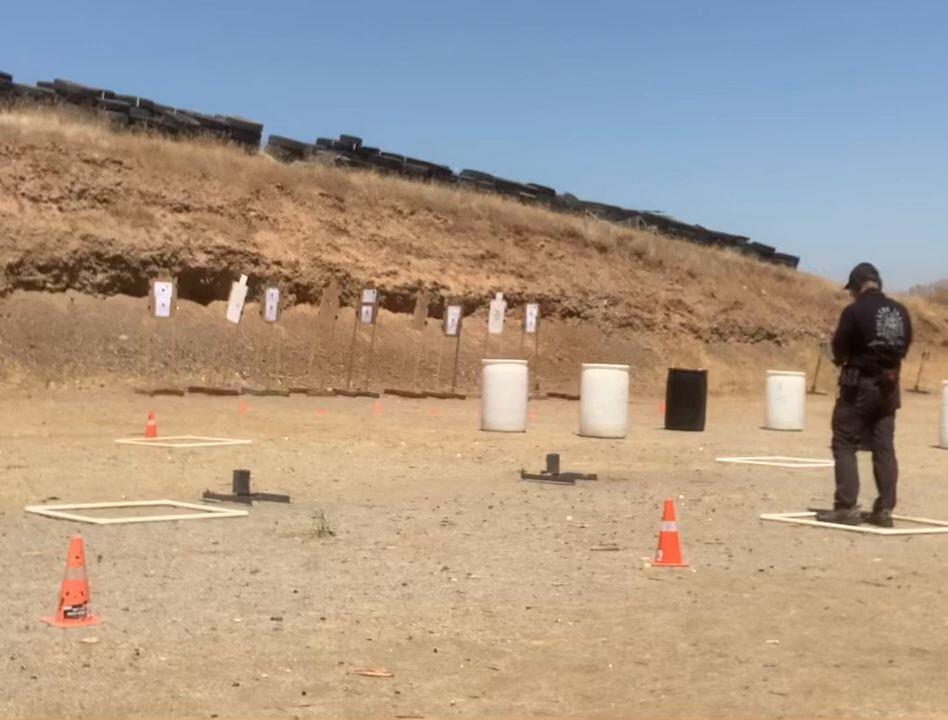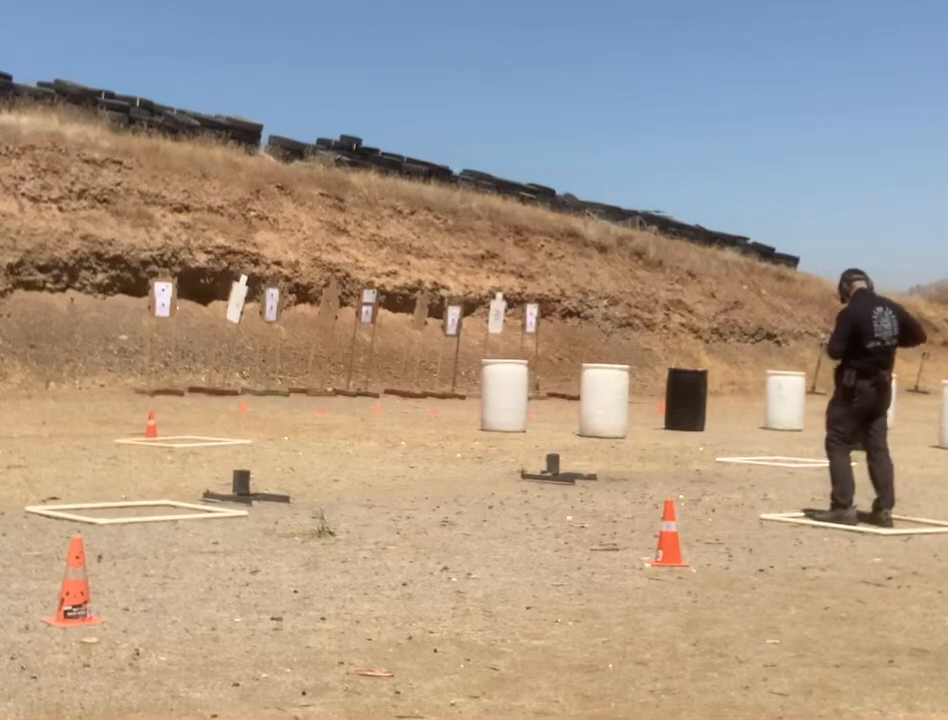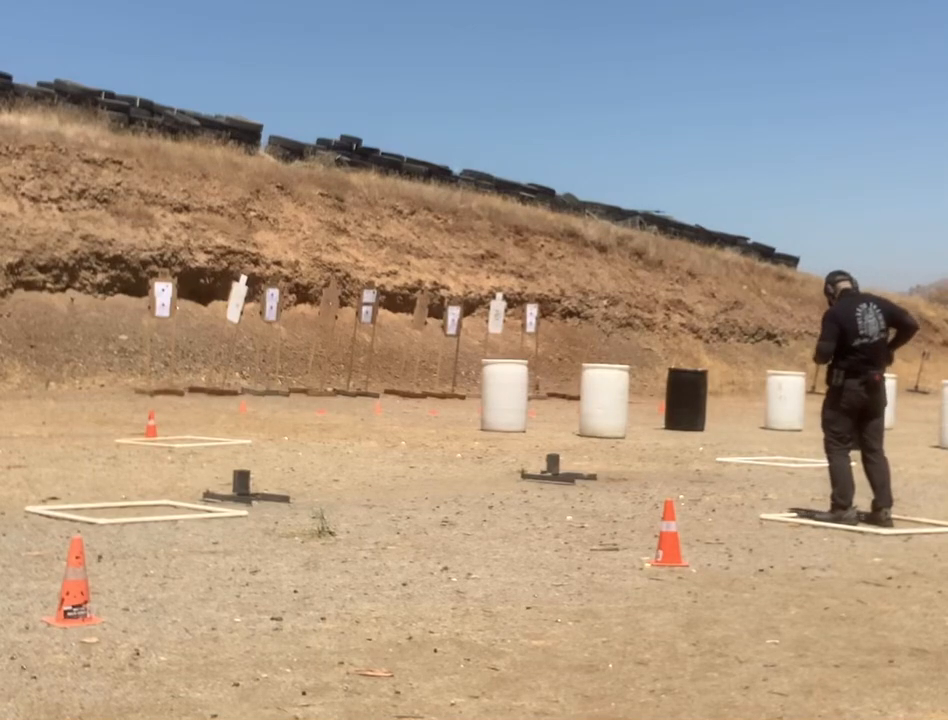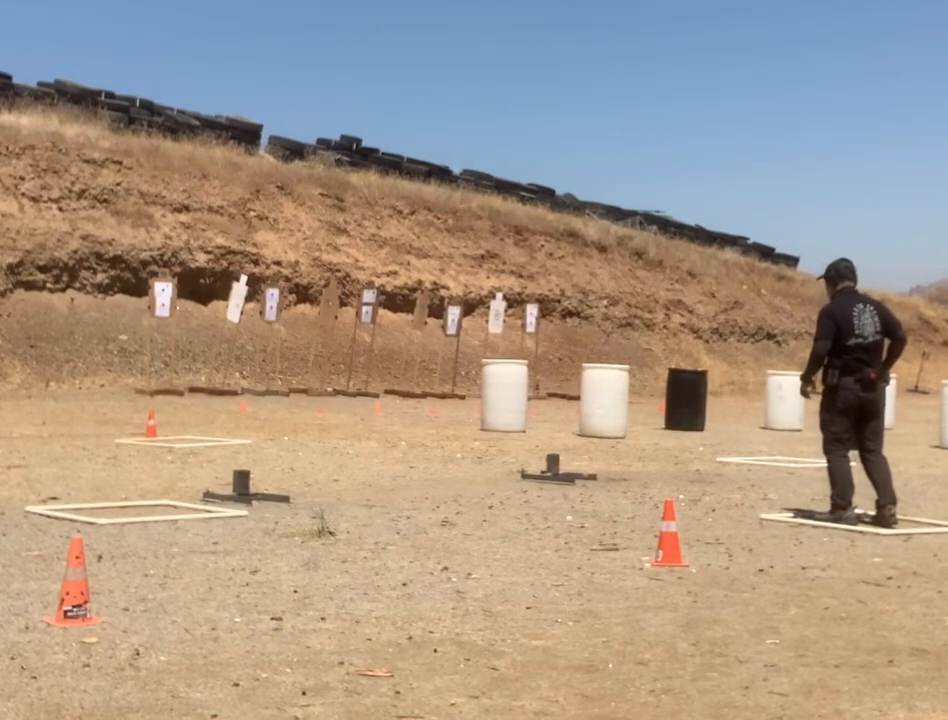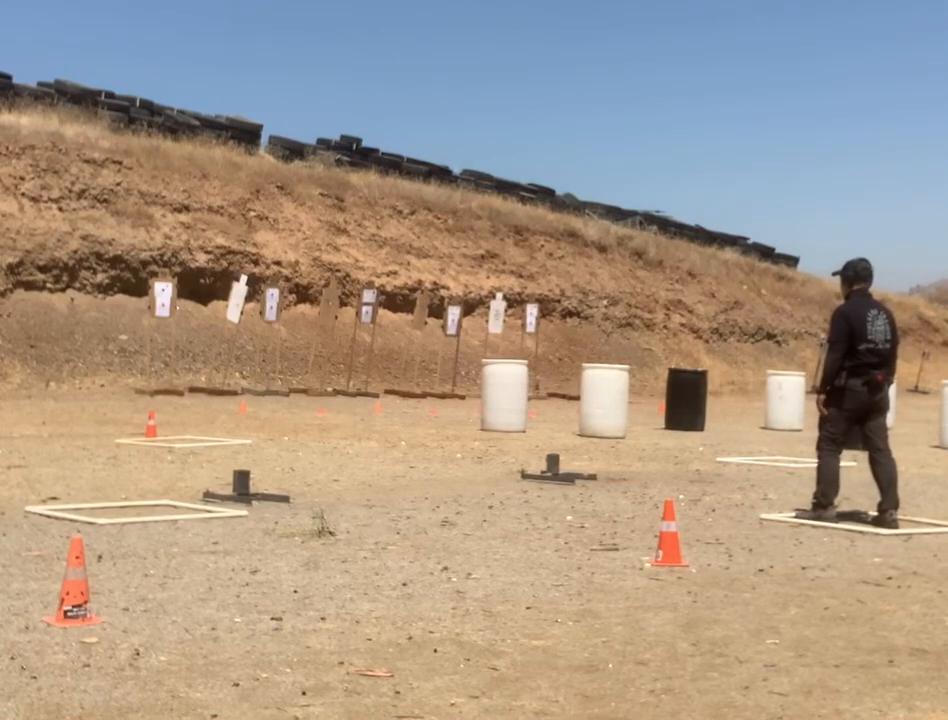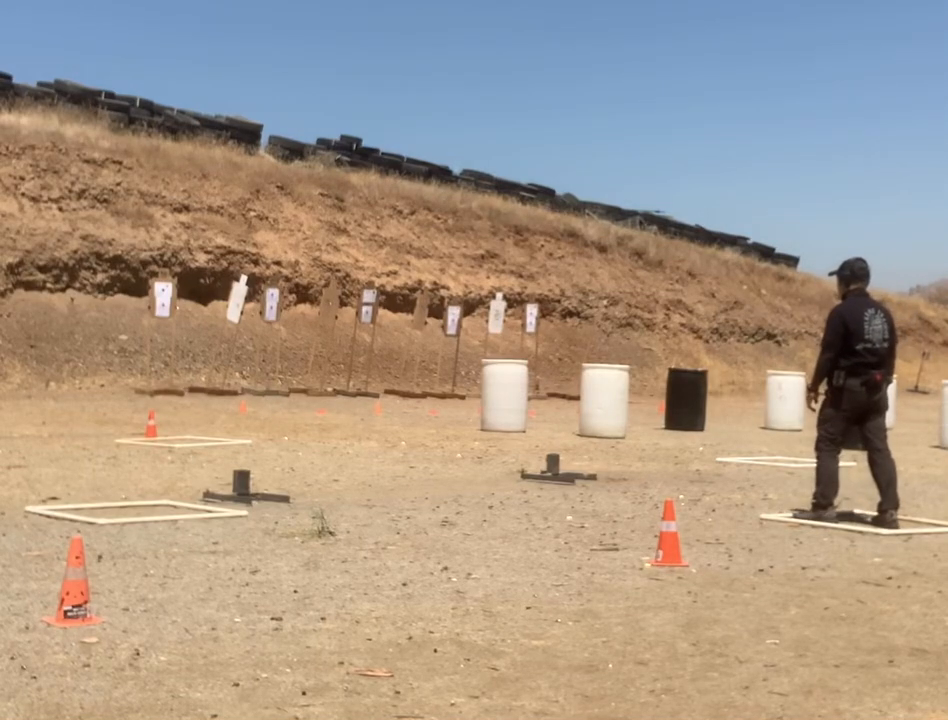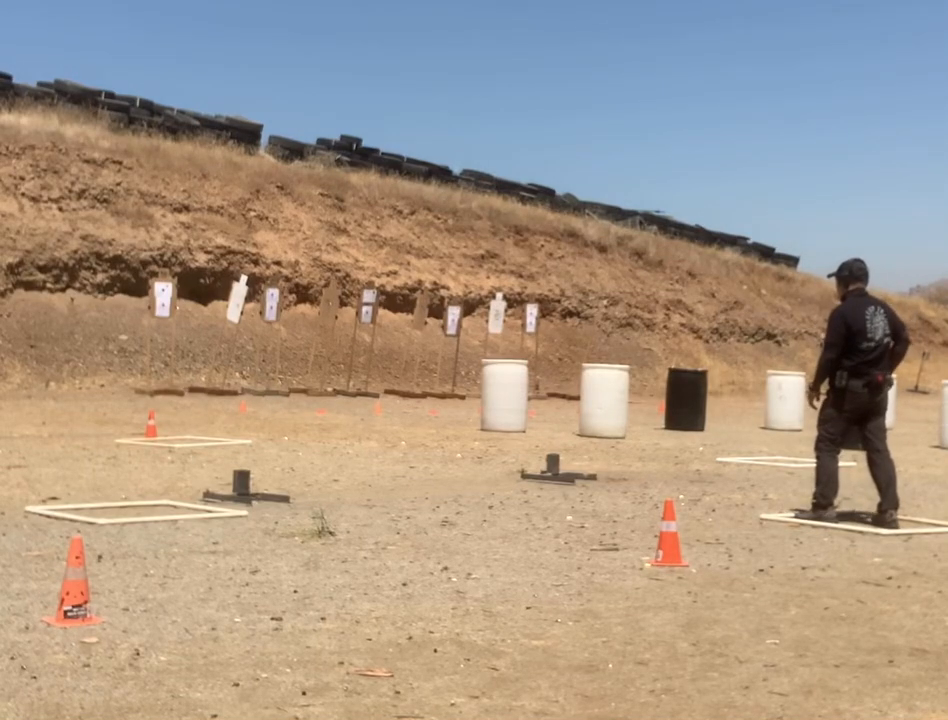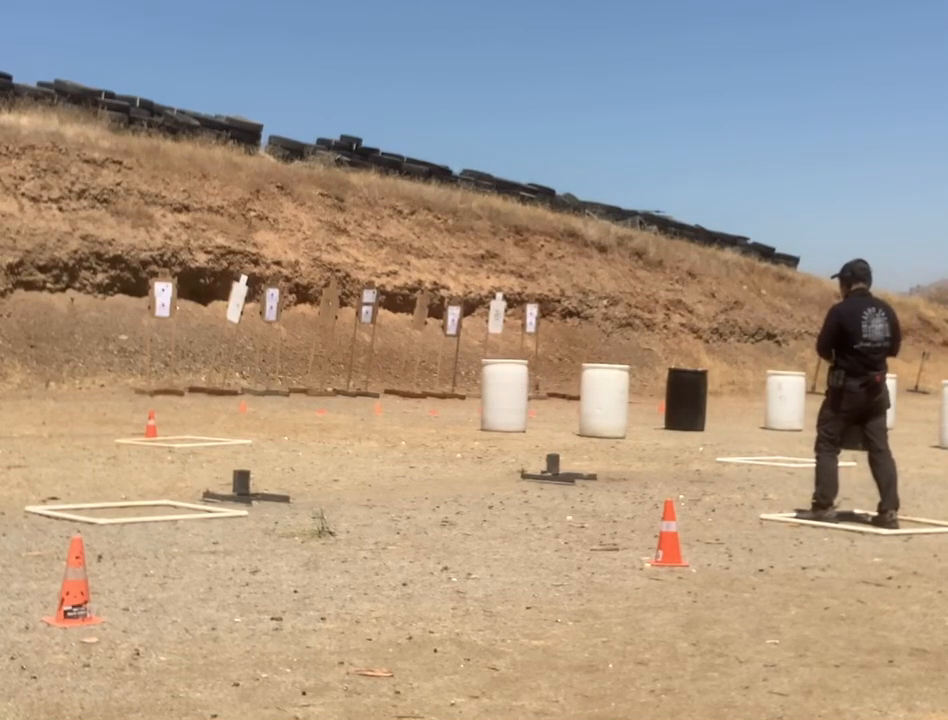
dt=0.5s
person 1, frame 1
left shoulder: (855, 311)
right shoulder: (900, 311)
left elbow: (839, 349)
right elbow: (904, 348)
left wrist: (844, 360)
left hip: (859, 386)
right hip: (889, 388)
left knee: (844, 447)
right knee: (884, 449)
left ankle: (847, 508)
right ankle: (884, 510)
person 1, frame 2
left shoulder: (850, 312)
right shoulder: (893, 309)
left elbow: (835, 350)
right elbow: (919, 336)
left wrist: (832, 346)
left hip: (854, 387)
right hip: (881, 388)
left knee: (838, 446)
right knee: (878, 449)
left ankle: (844, 508)
right ankle: (883, 509)
person 1, frame 3
left shoulder: (835, 312)
right shoulder: (879, 304)
left elbow: (824, 352)
right elbow: (911, 324)
left wrist: (818, 358)
right wrist: (890, 348)
left hip: (846, 387)
right hip: (875, 387)
left knee: (838, 447)
right knee: (874, 449)
left ankle: (843, 509)
right ankle: (882, 509)
person 1, frame 4
left shoulder: (831, 311)
right shoulder: (875, 307)
left elbow: (821, 350)
right elbow: (900, 338)
left wrist: (807, 378)
right wrist: (884, 368)
left hip: (842, 386)
right hip: (872, 386)
left knee: (837, 449)
right knee: (873, 450)
left ankle: (843, 509)
right ankle: (887, 507)
person 1, frame 5
left shoulder: (845, 312)
right shoulder: (885, 313)
left elbow: (835, 355)
right elbow: (892, 354)
left wrist: (822, 390)
left hip: (848, 389)
right hip: (877, 391)
left knee: (829, 447)
right knee: (880, 449)
left ankle: (823, 507)
right ankle: (888, 511)
person 1, frame 6
left shoulder: (842, 312)
right shoulder: (883, 313)
left elbow: (828, 354)
right elbow: (891, 354)
left wrist: (813, 387)
left hip: (846, 389)
right hip: (875, 390)
left knee: (827, 447)
right knee: (879, 449)
left ankle: (823, 507)
right ankle: (889, 511)
person 1, frame 7
left shoulder: (843, 312)
right shoulder: (883, 309)
left elbow: (830, 355)
right elbow: (903, 340)
left wrist: (815, 386)
left hip: (848, 389)
right hip: (877, 390)
left knee: (827, 447)
right knee: (878, 449)
left ankle: (823, 507)
right ankle: (889, 511)
person 1, frame 8
left shoulder: (841, 310)
right shoulder: (885, 310)
left elbow: (823, 347)
right elbow: (893, 348)
left wrist: (835, 355)
left hip: (846, 388)
right hip: (876, 389)
left knee: (827, 447)
right knee: (880, 450)
left ankle: (823, 507)
right ankle: (889, 511)
